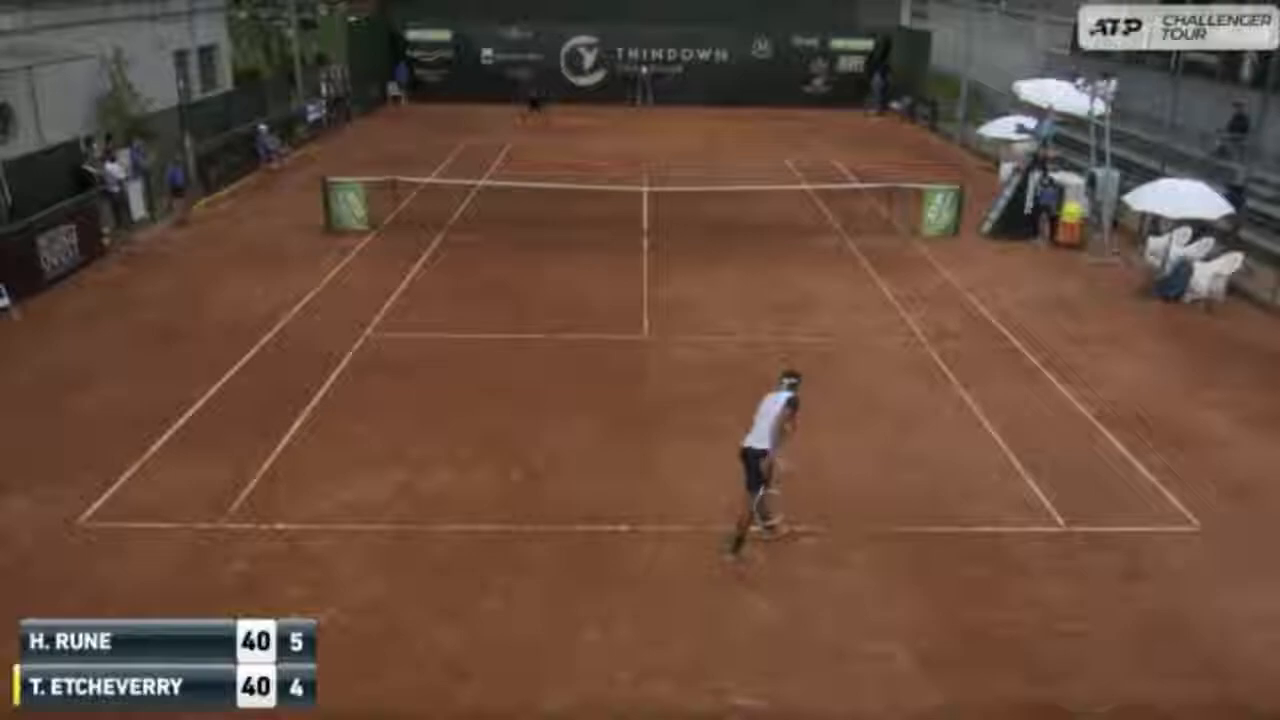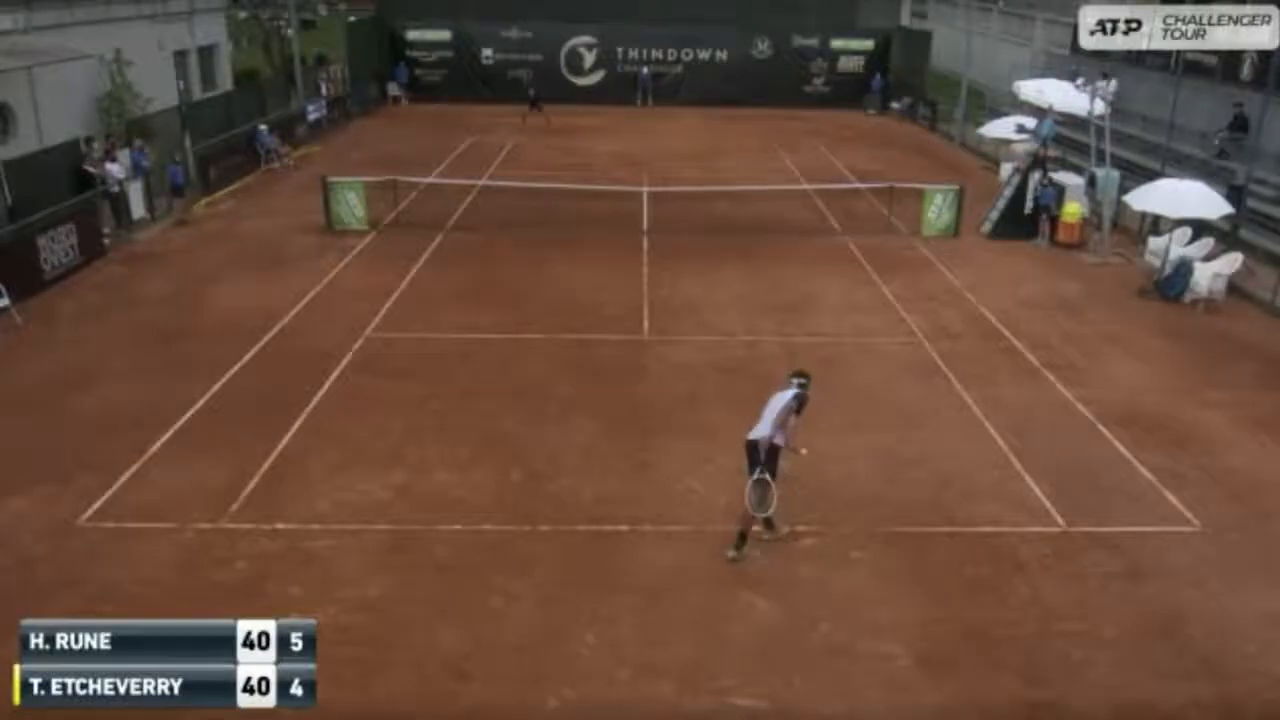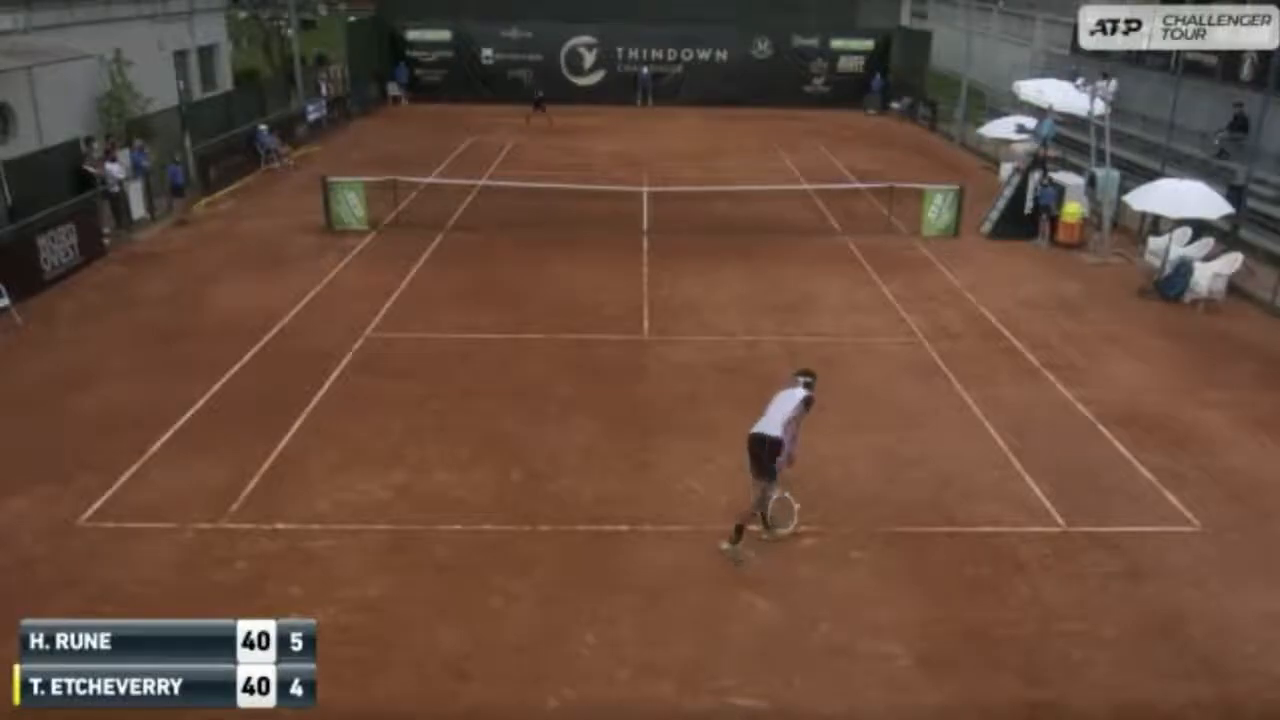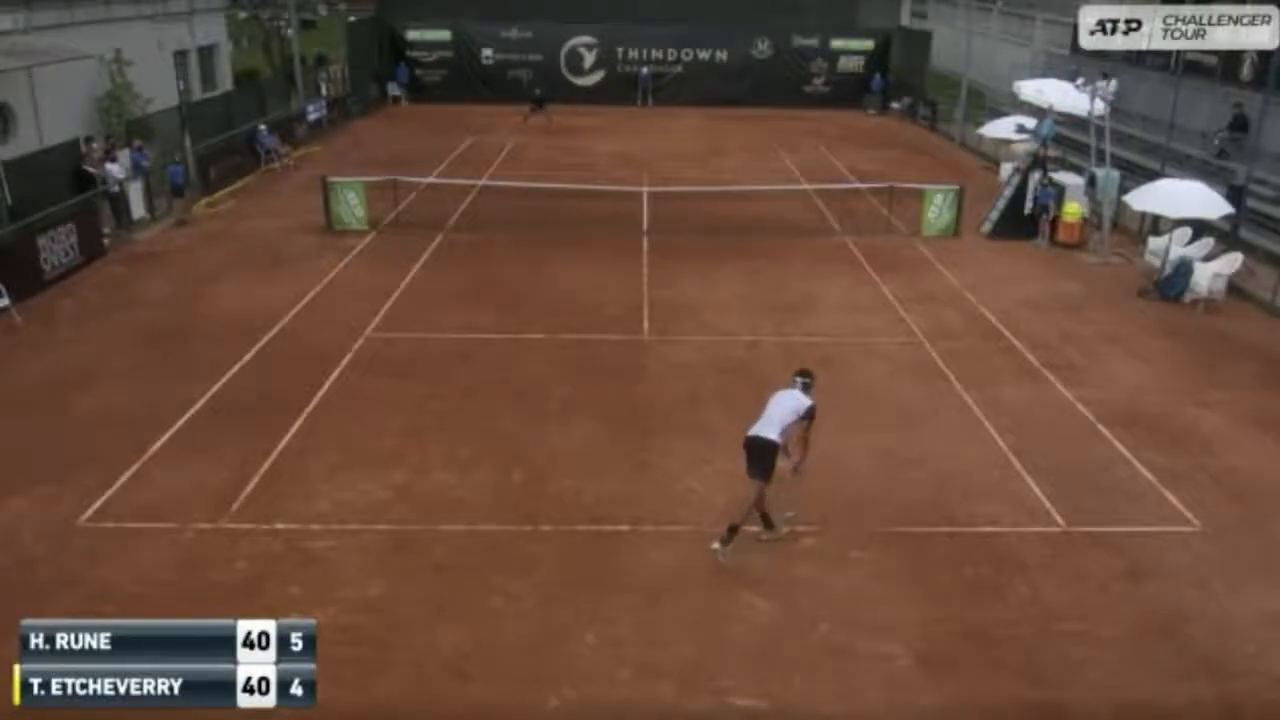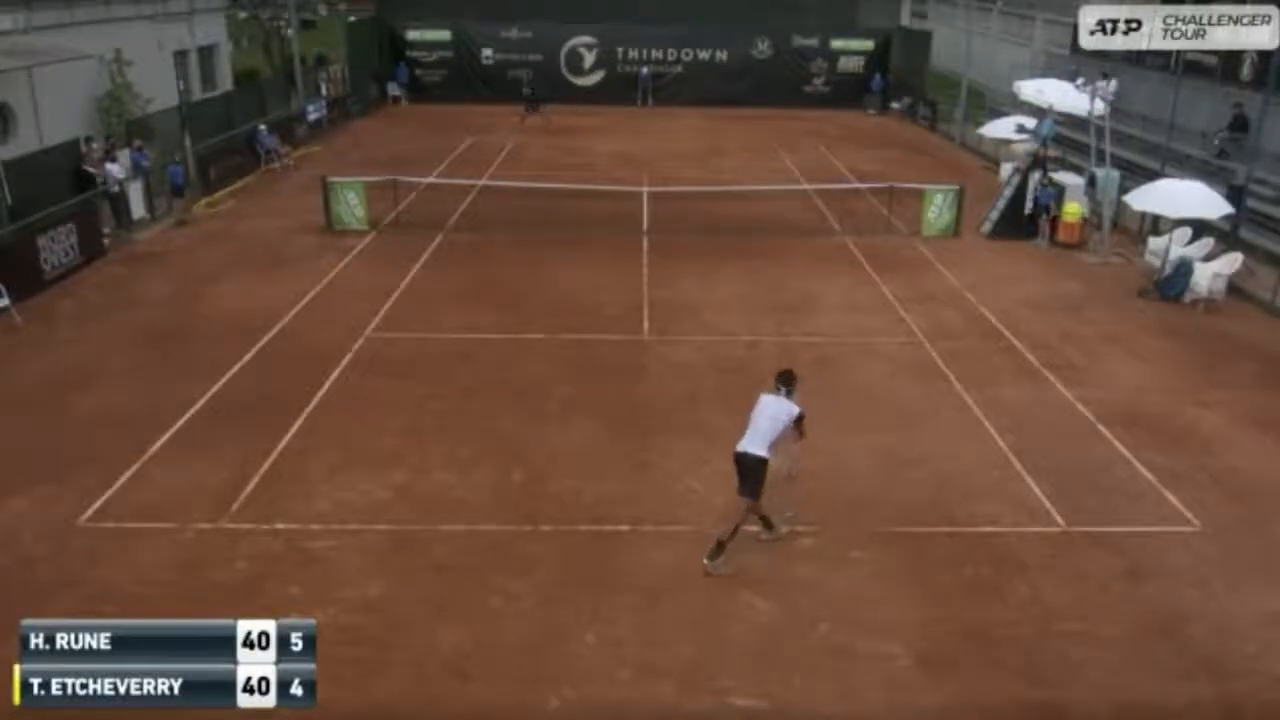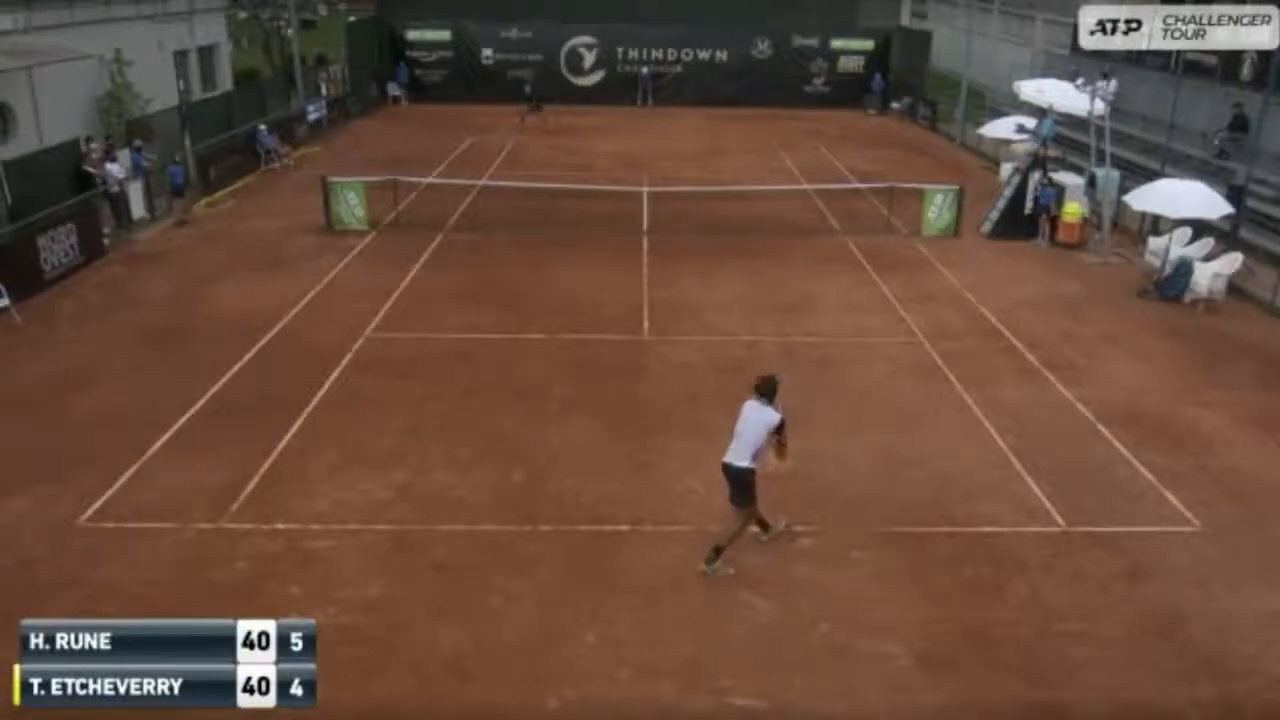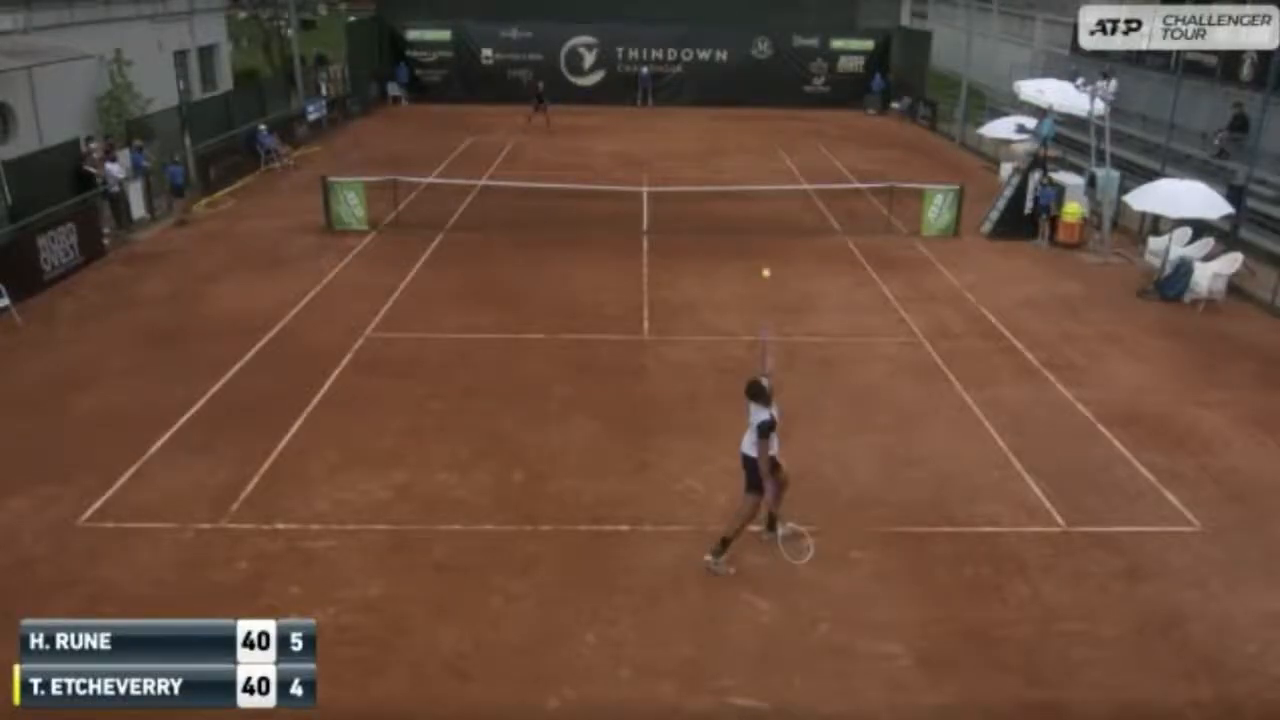
dt=0.4s
person 1, frame 1
left shoulder: (769, 397)
right shoulder: (792, 399)
right elbow: (778, 426)
right wrist: (770, 456)
left hip: (748, 448)
right hip: (761, 452)
left knee: (759, 493)
right knee: (753, 502)
left ankle: (769, 525)
right ankle: (733, 551)
person 1, frame 2
left shoulder: (779, 395)
right shoulder: (801, 395)
right elbow: (785, 413)
left wrist: (789, 444)
right wrist: (770, 437)
left hip: (754, 441)
right hip: (767, 445)
left ankle: (770, 527)
right ankle: (737, 547)
person 1, frame 3
left shoulder: (784, 393)
right shoulder: (807, 396)
right elbow: (795, 421)
left wrist: (787, 450)
right wrist: (788, 452)
left hip: (755, 436)
right hip: (770, 441)
left knee: (762, 487)
right knee: (762, 492)
left ankle: (769, 528)
right ankle: (733, 541)
person 1, frame 4
left shoulder: (779, 394)
right shoulder: (808, 405)
right elbow: (803, 438)
left wrist: (787, 452)
right wrist: (799, 464)
left hip: (751, 438)
right hip: (766, 444)
left knee: (759, 489)
right knee: (756, 496)
left ankle: (769, 528)
right ankle: (724, 541)
person 1, frame 5
left shoulder: (763, 398)
right shoulder: (795, 411)
right elbow: (800, 434)
right wrist: (794, 429)
left hip: (741, 452)
right hip: (756, 459)
left knee: (752, 498)
right knee: (744, 511)
left ankle: (770, 529)
right ankle: (712, 556)
person 1, frame 6
left shoulder: (747, 405)
right shoulder: (776, 419)
right elbow: (782, 448)
right wrist: (777, 441)
left hip: (728, 463)
right hip: (742, 470)
left knee: (749, 503)
right knee: (744, 518)
left ankle: (767, 529)
right ankle: (711, 561)
person 1, frame 7
left shoulder: (757, 399)
right shoulder: (765, 420)
left elbow: (765, 378)
right elbow: (763, 456)
right wrist: (768, 489)
left hip: (753, 453)
right hip: (756, 459)
left knee: (782, 481)
right knee: (749, 511)
left ankle: (772, 528)
right ankle: (715, 554)
